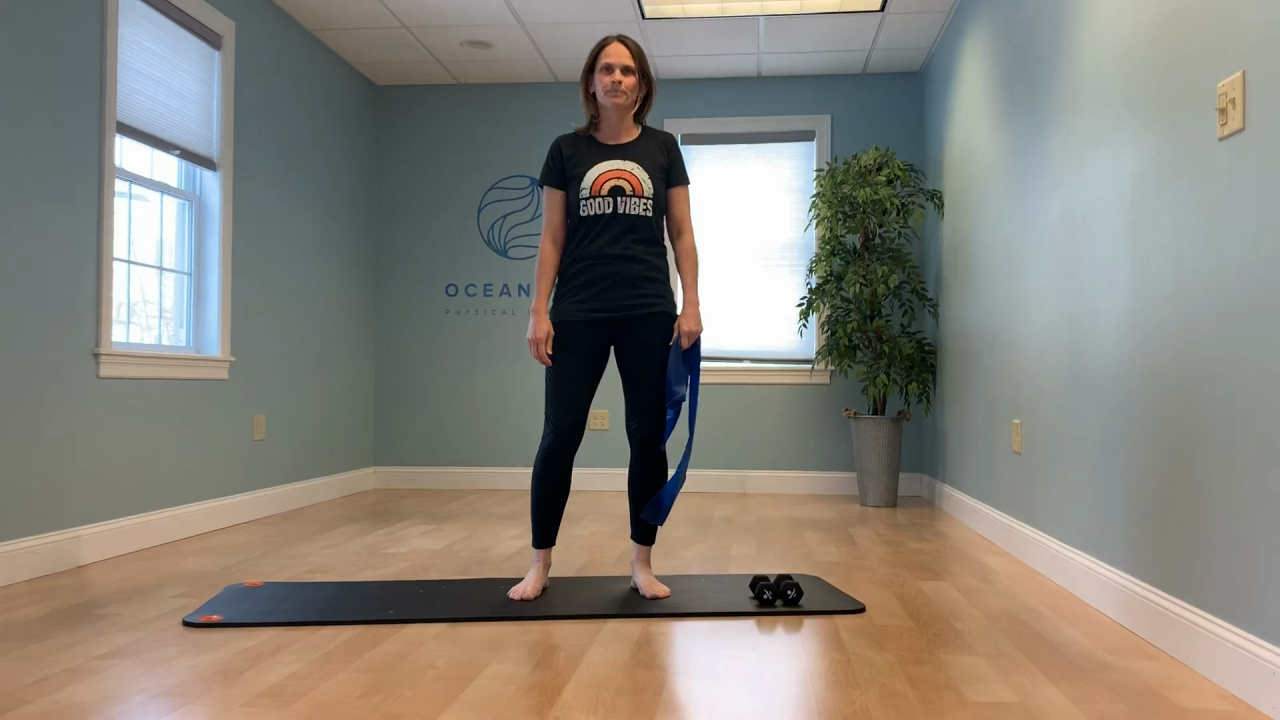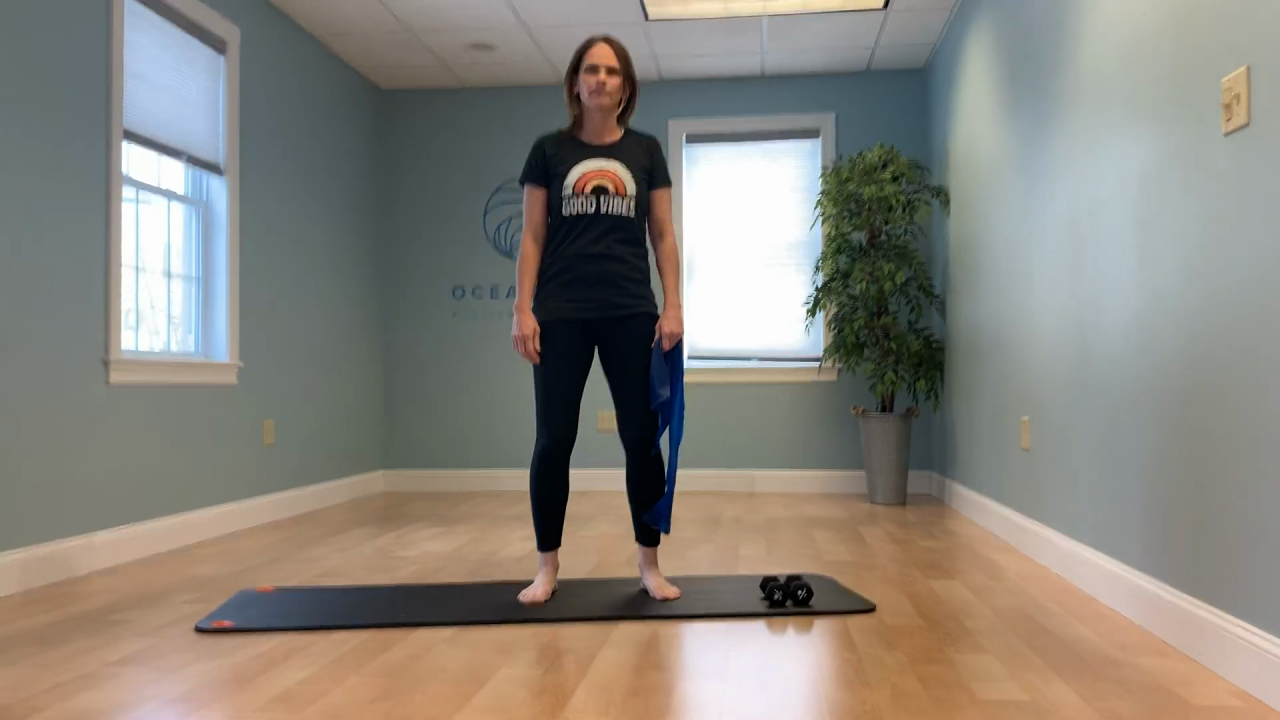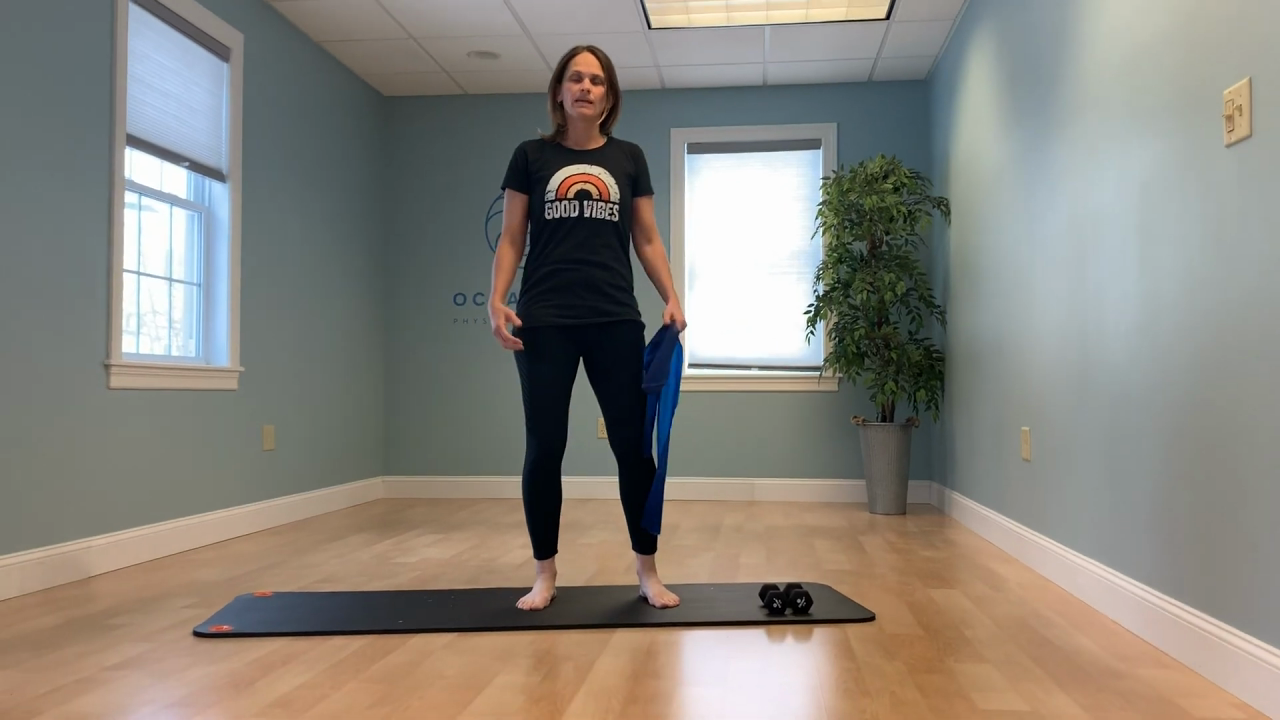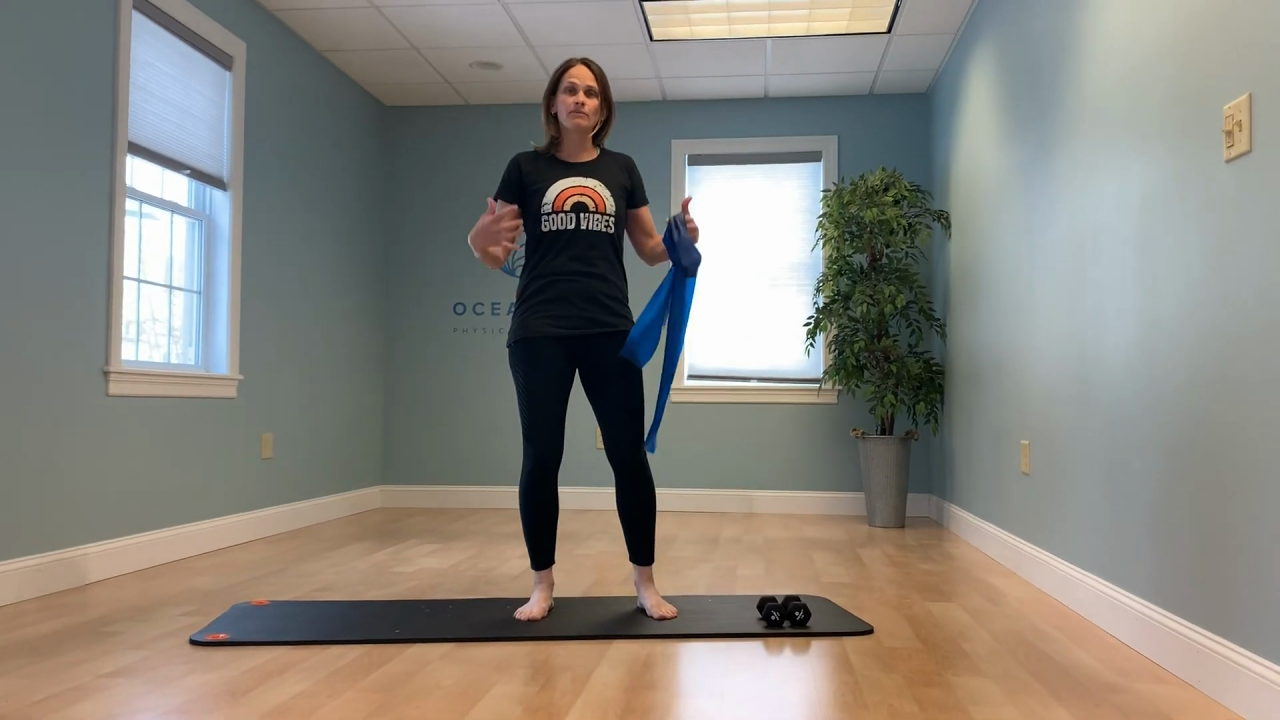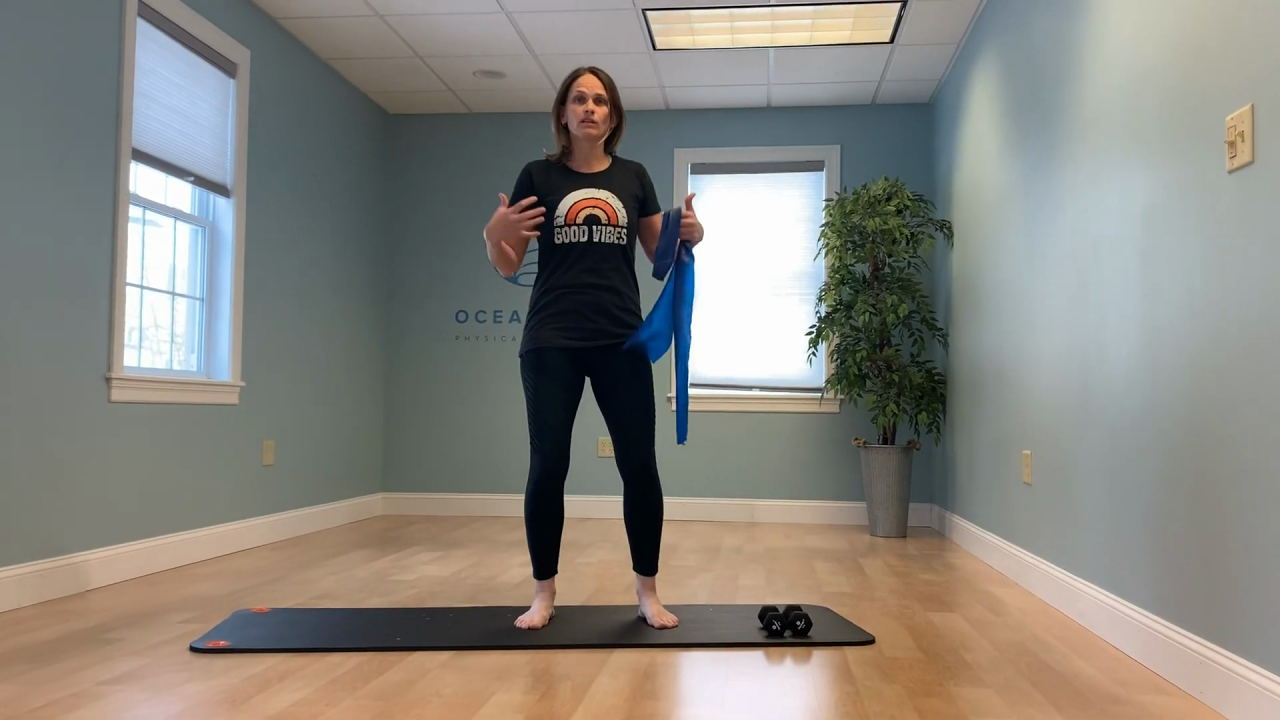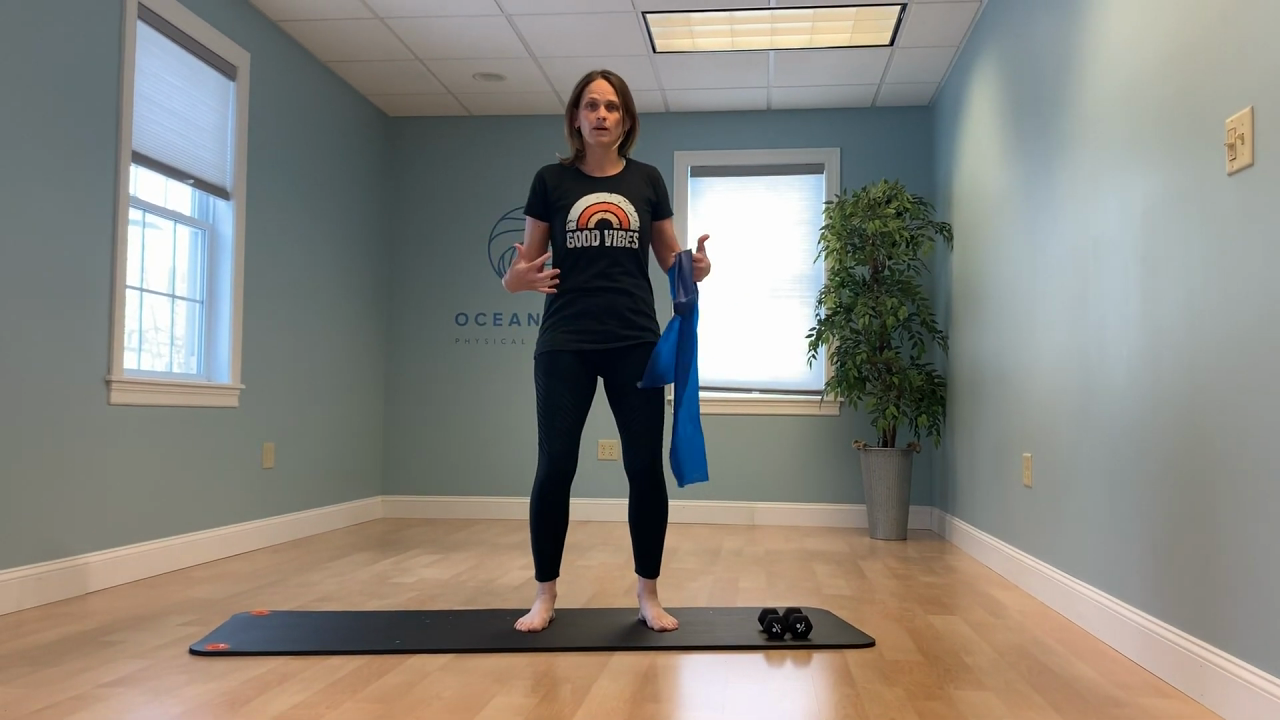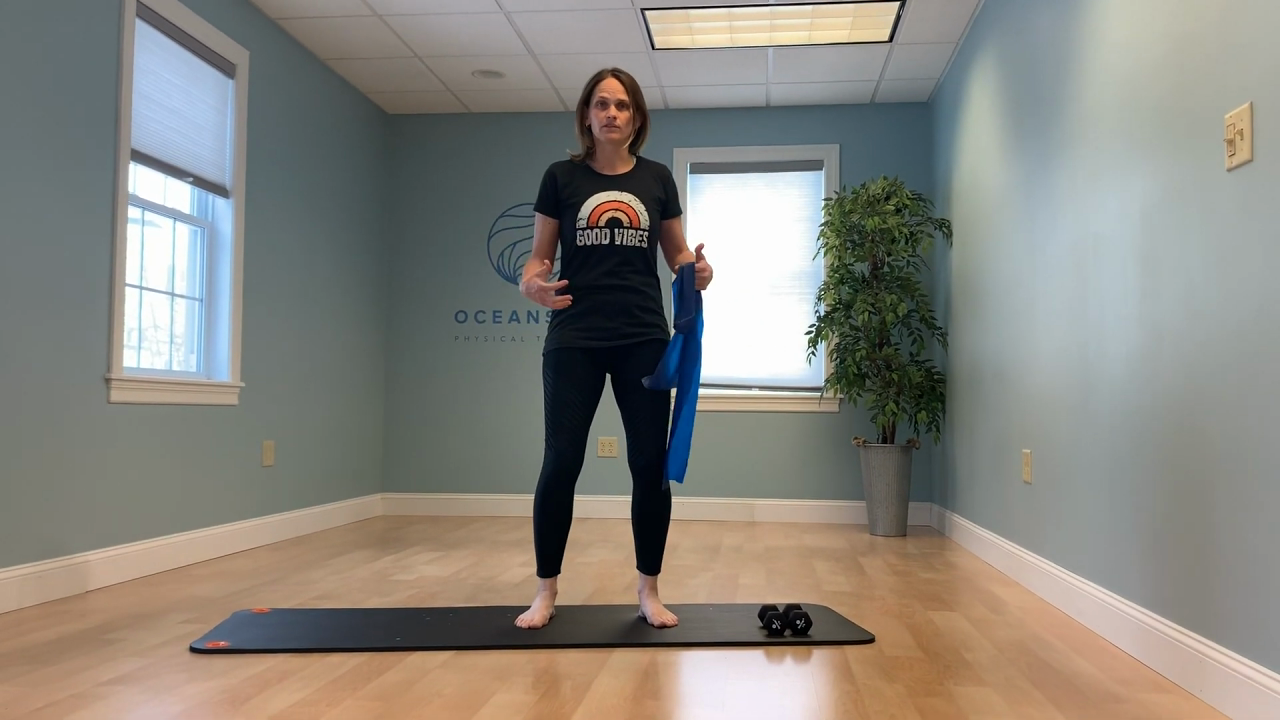
dt=0.4s
person 1, frame 1
left shoulder: (663, 148)
right shoulder: (566, 150)
left elbow: (681, 233)
right elbow: (552, 238)
left wrist: (690, 304)
right wrist: (539, 311)
left hip: (648, 314)
right hip: (577, 315)
left knee: (648, 438)
right knee: (560, 437)
left ankle: (642, 564)
right ankle: (540, 564)
person 1, frame 2
left shoulder: (646, 150)
right shoulder: (549, 150)
left elbow: (663, 235)
right elbow: (533, 236)
left wrist: (672, 306)
right wrist: (523, 308)
left hip: (631, 313)
right hip: (561, 314)
left knee: (642, 438)
right knee: (553, 439)
left ankle: (649, 564)
right ankle: (547, 567)
person 1, frame 3
left shoulder: (629, 157)
right shoulder: (531, 155)
left elbow: (647, 240)
right elbow: (511, 239)
left wrist: (672, 297)
right wrist: (497, 297)
left hip: (616, 319)
right hip: (544, 320)
left knee: (634, 443)
right knee: (544, 447)
left ankle: (648, 572)
right ankle: (545, 574)
person 1, frame 4
left shoulder: (621, 169)
right shoulder: (525, 167)
left elbow: (650, 250)
right elbow: (496, 255)
left wrist: (682, 237)
right wrist: (479, 238)
left hip: (610, 330)
right hip: (540, 330)
left knee: (629, 454)
right knee: (541, 456)
left ankle: (645, 583)
right ankle: (542, 585)
person 1, frame 5
left shoulder: (634, 177)
right shoulder: (538, 176)
left elbow: (660, 253)
right elbow: (508, 260)
left wrist: (687, 236)
right wrist: (495, 235)
left hip: (621, 339)
right hip: (551, 340)
left knee: (639, 464)
right knee: (548, 466)
left ankle: (648, 592)
right ankle: (543, 593)
person 1, frame 6
left shoulder: (647, 180)
right shoulder: (551, 180)
left elbow: (668, 256)
right elbow: (528, 260)
left wrist: (695, 266)
right wrist: (518, 277)
left hip: (635, 342)
right hip: (565, 343)
left knee: (646, 467)
right knee: (555, 466)
left ankle: (648, 595)
right ankle: (545, 596)
person 1, frame 7
left shoulder: (657, 178)
right shoulder: (561, 177)
left elbow: (676, 252)
right elbow: (540, 255)
left wrist: (697, 270)
right wrist: (531, 285)
left hip: (643, 340)
right hip: (574, 340)
left knee: (650, 463)
right knee: (561, 462)
left ankle: (649, 591)
right ankle: (545, 592)
